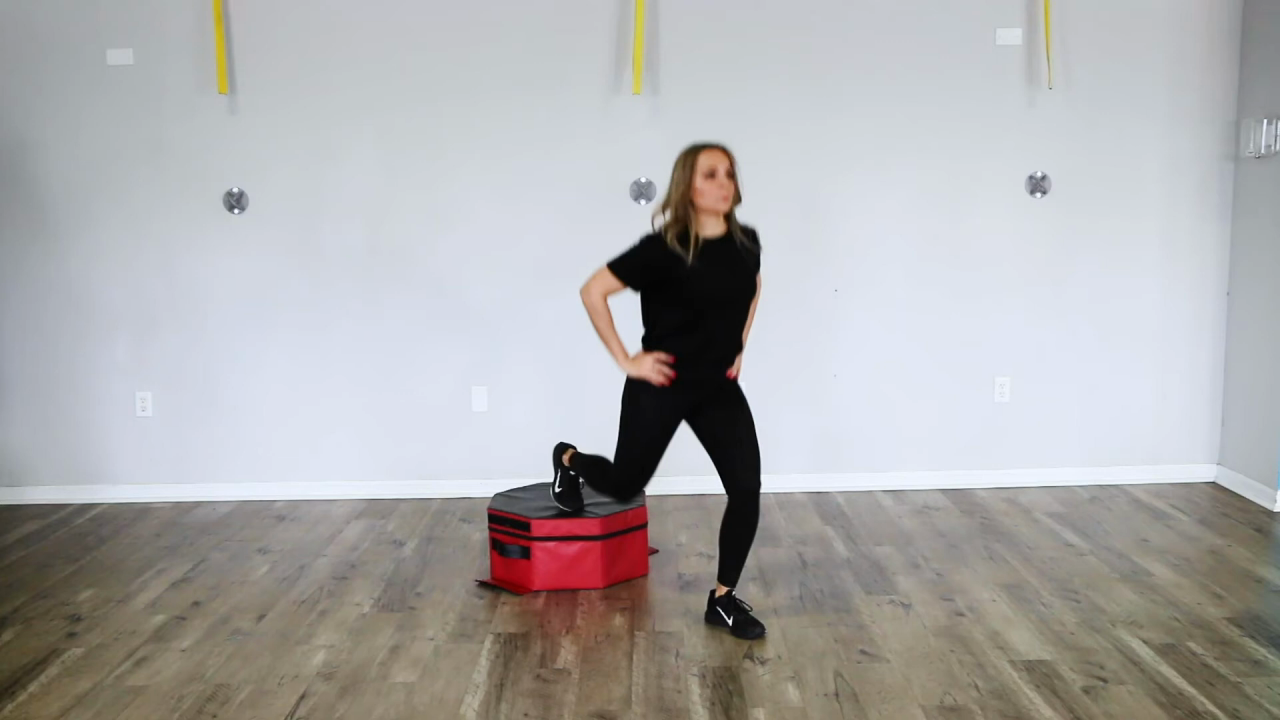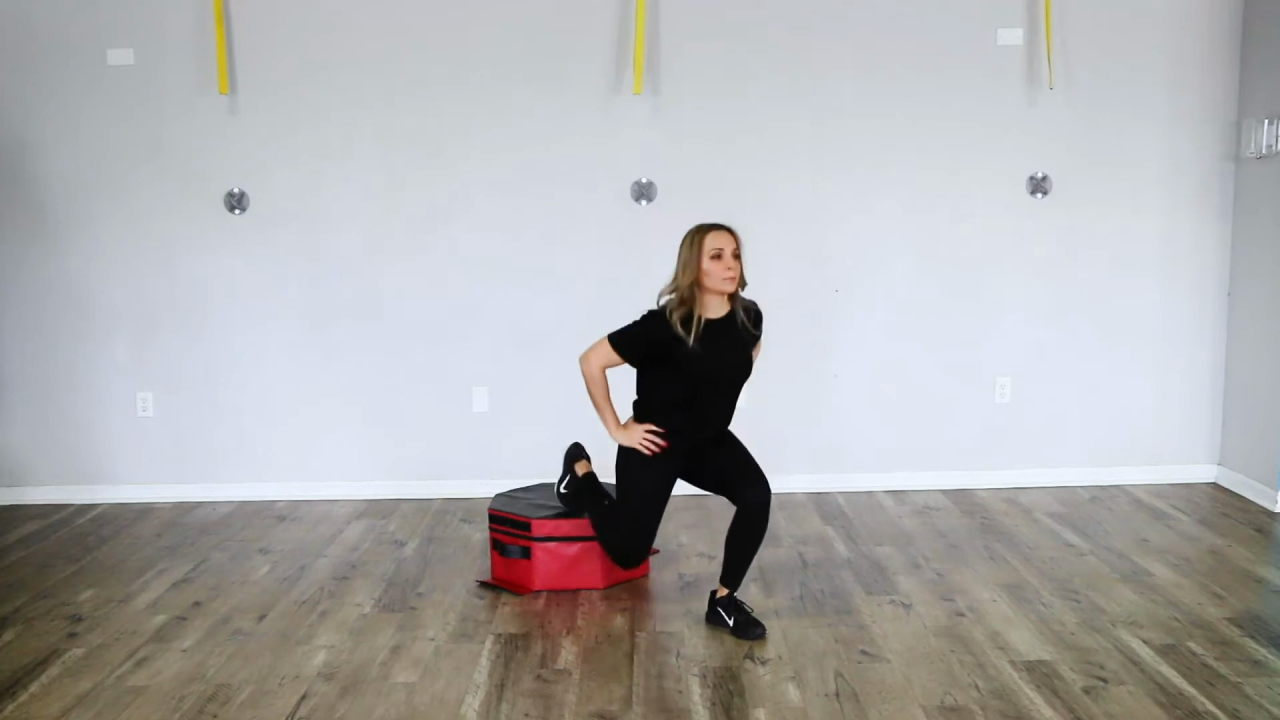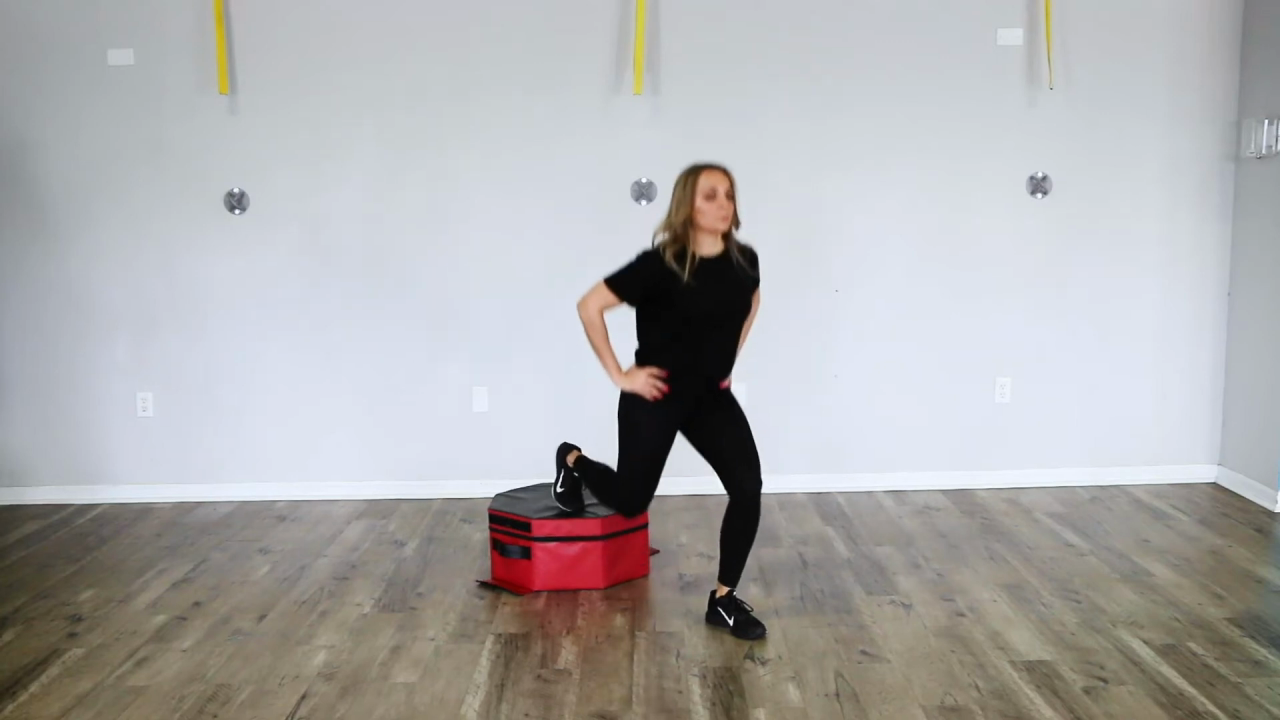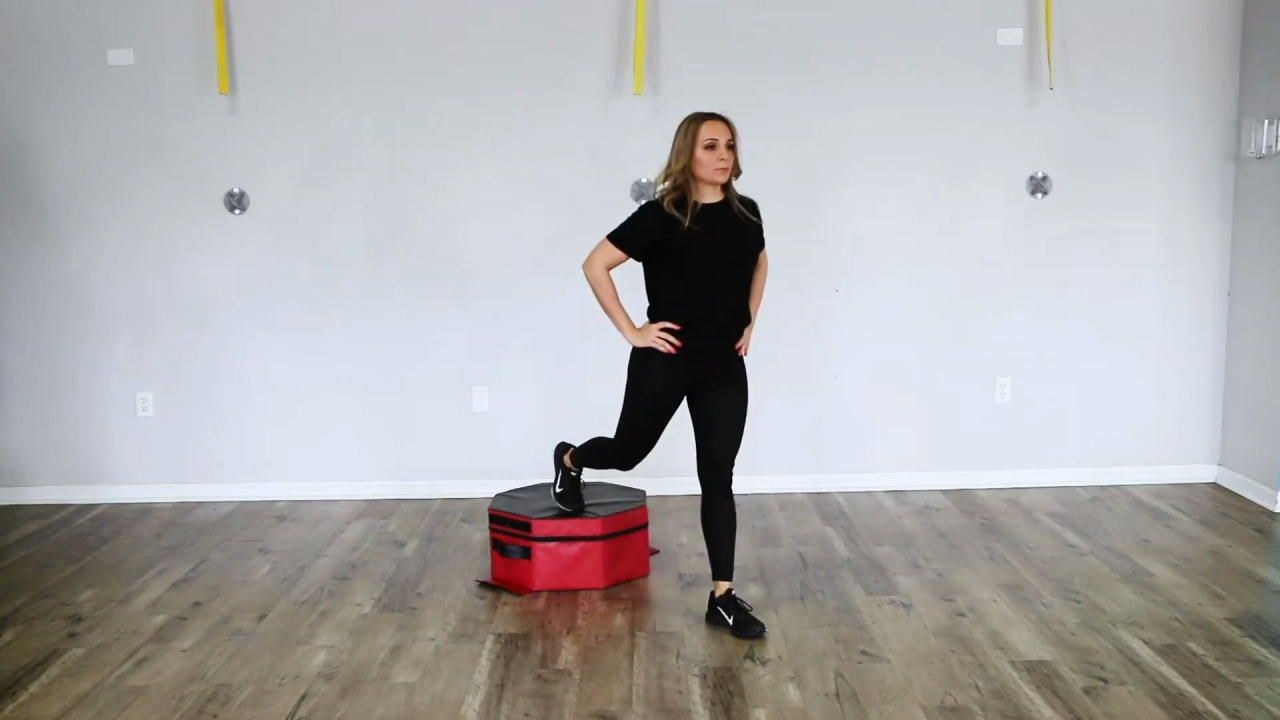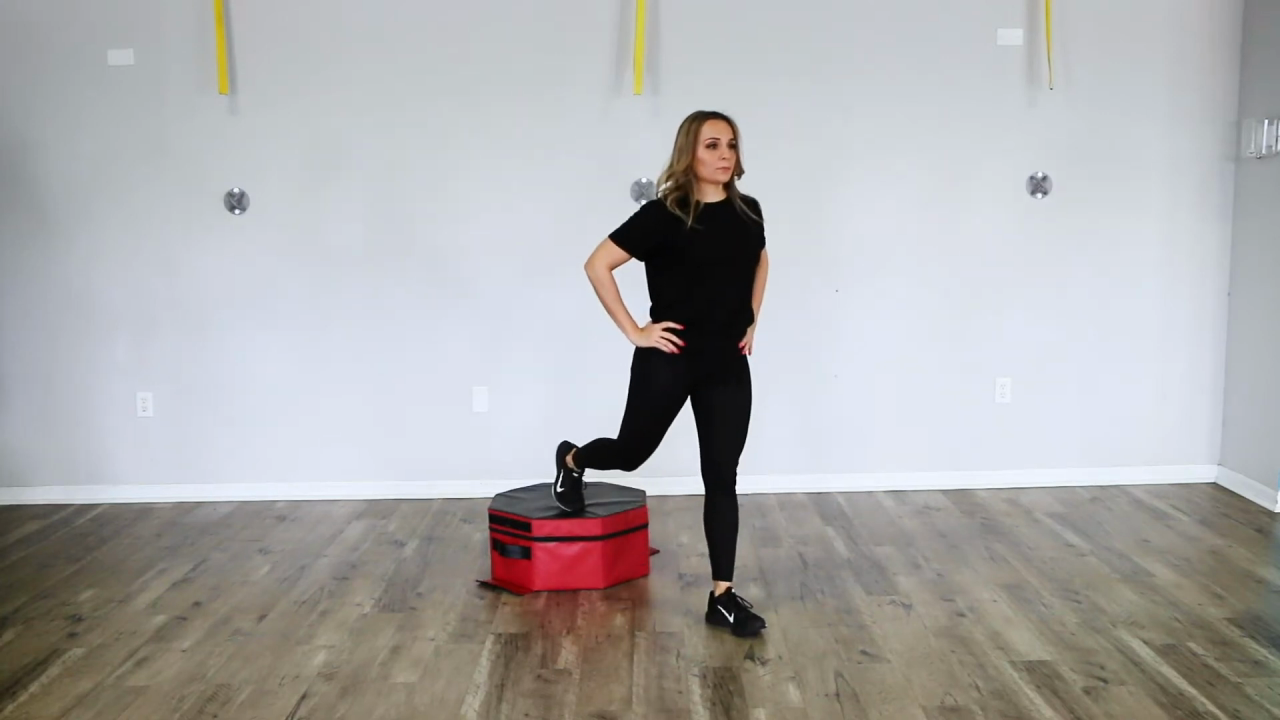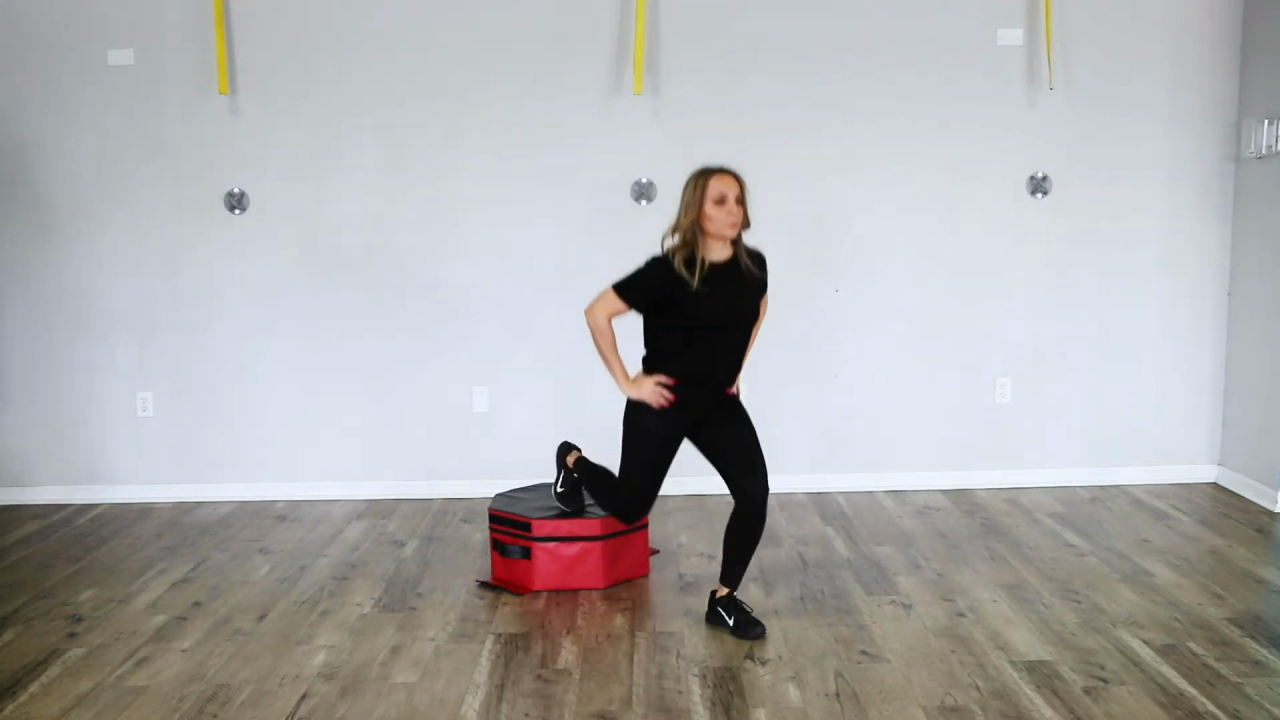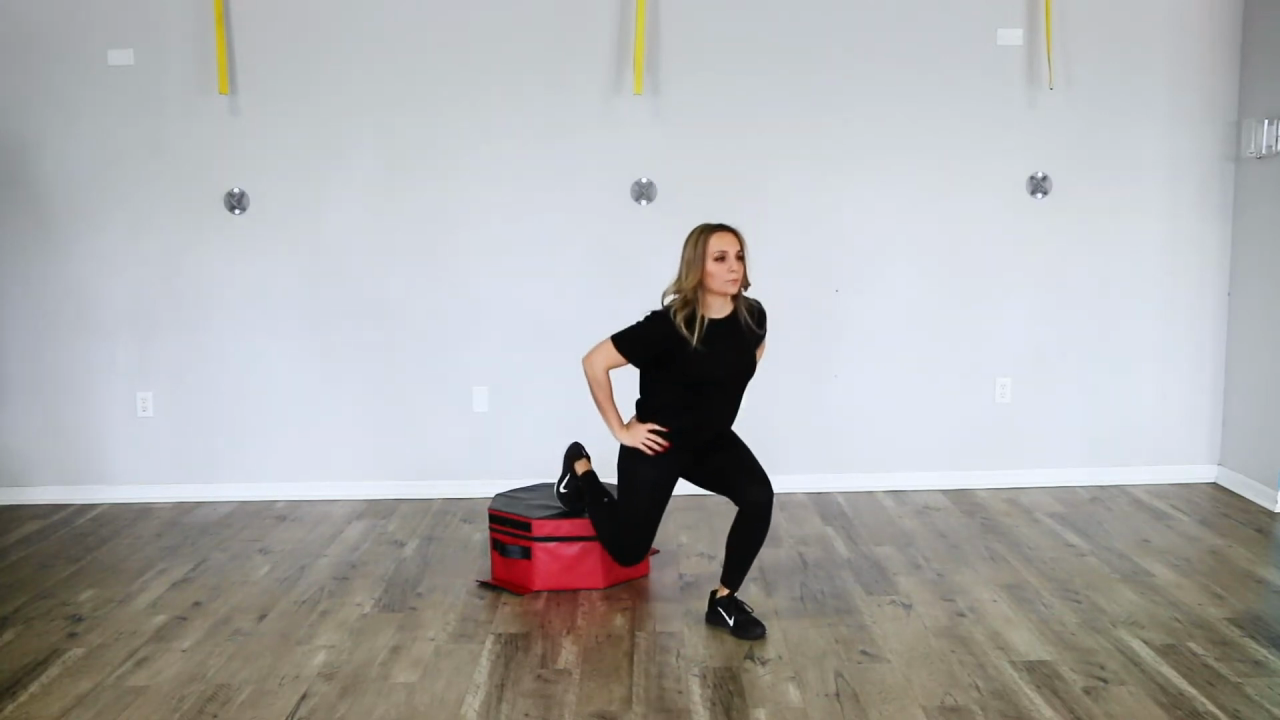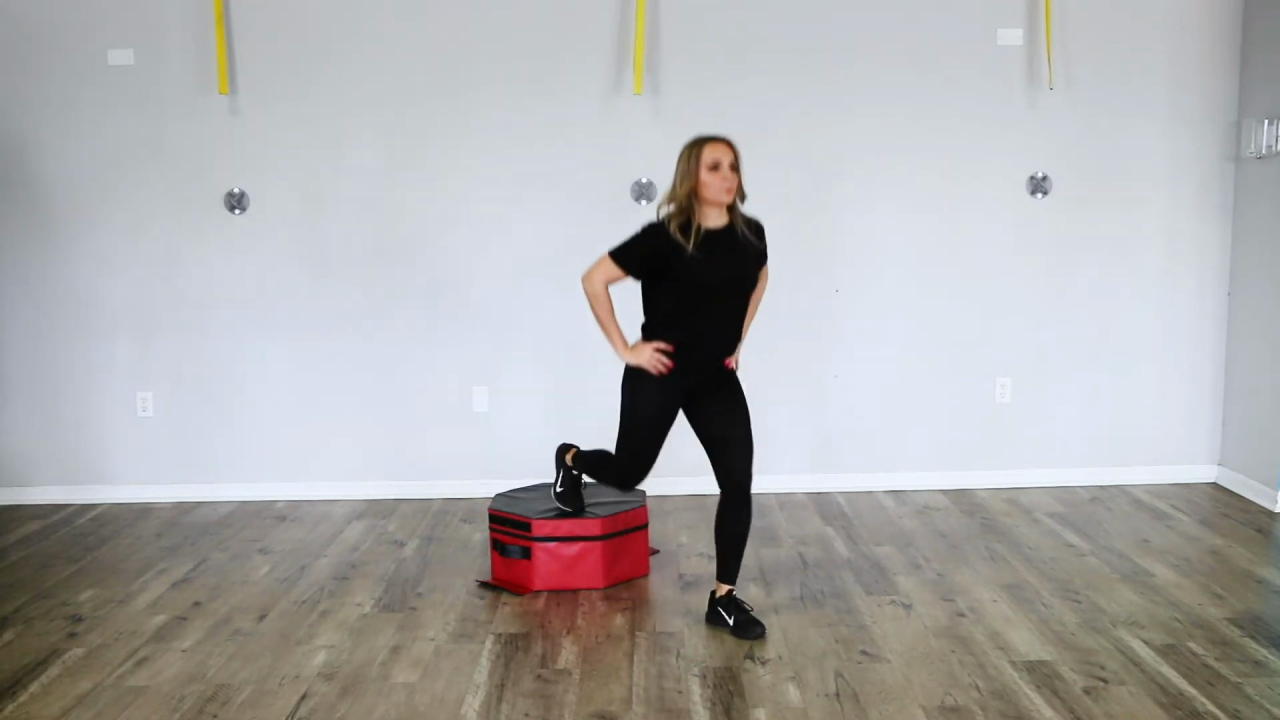
dt=0.4s
person 1, frame 1
left shoulder: (746, 242)
right shoulder: (663, 248)
right elbow: (593, 291)
right wrist: (625, 360)
left hip: (718, 386)
right hip: (661, 386)
left knee: (747, 487)
right knee: (626, 485)
left ankle: (723, 598)
right ankle: (569, 464)
person 1, frame 2
left shoulder: (749, 317)
right shoulder: (665, 325)
right elbow: (592, 361)
right wrist: (616, 428)
left hip: (710, 441)
right hip: (654, 445)
left knee: (757, 497)
right knee: (628, 552)
left ankle: (724, 600)
right ankle: (580, 469)
person 1, frame 3
left shoulder: (744, 261)
right shoulder: (660, 265)
right elbow: (590, 307)
right wrist: (618, 374)
left hip: (712, 398)
right hip: (655, 398)
left knee: (748, 488)
right knee: (630, 501)
left ankle: (724, 599)
right ankle: (572, 463)
person 1, frame 4
left shoulder: (745, 213)
right shoulder: (662, 215)
left elbow: (759, 265)
right elbow: (595, 265)
left wrist: (749, 322)
right wrist: (630, 331)
left hip: (724, 364)
right hip: (665, 359)
left knee: (718, 477)
right knee: (628, 451)
left ankle: (723, 598)
right ankle: (568, 461)
person 1, frame 5
left shoulder: (748, 212)
right shoulder: (665, 215)
right elbow: (597, 265)
left wrist: (752, 322)
right wrist: (634, 332)
left hip: (728, 363)
right hip: (669, 359)
left knee: (722, 477)
right knee: (632, 453)
left ankle: (723, 597)
right ankle: (570, 462)
person 1, frame 6
left shoulder: (753, 266)
right shoulder: (669, 272)
right elbow: (597, 313)
right wrist: (626, 383)
left hip: (718, 404)
right hip: (661, 405)
left knee: (754, 492)
right knee: (629, 507)
left ankle: (724, 600)
right ankle: (573, 465)
person 1, frame 7
left shoulder: (752, 316)
right shoulder: (669, 326)
right elbow: (595, 362)
right wrist: (619, 429)
left hip: (713, 441)
right hip: (656, 446)
left knee: (759, 499)
right knee: (628, 550)
left ankle: (724, 600)
right ankle: (580, 468)
person 1, frame 8
left shoulder: (750, 234)
right shoulder: (664, 237)
right elbow: (594, 280)
right wrist: (624, 348)
left hip: (717, 378)
right hip: (658, 376)
left knee: (738, 483)
right knee: (628, 475)
left ankle: (724, 598)
right ankle: (571, 461)
